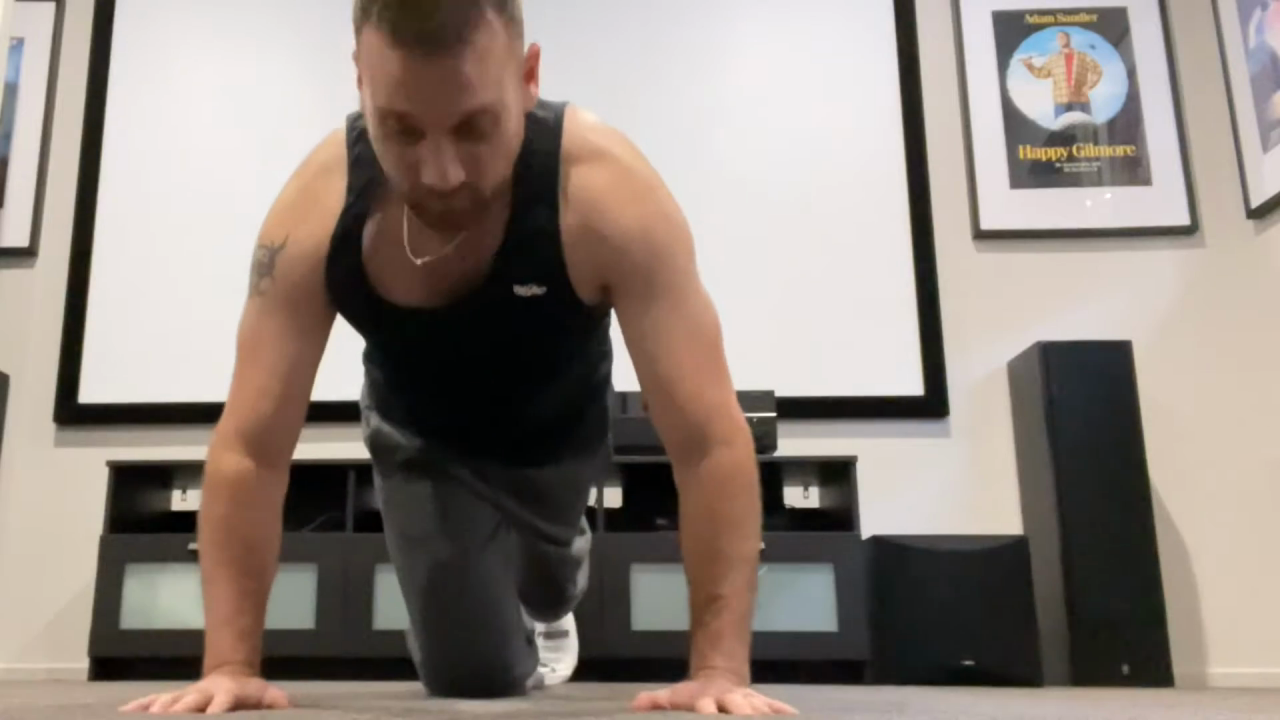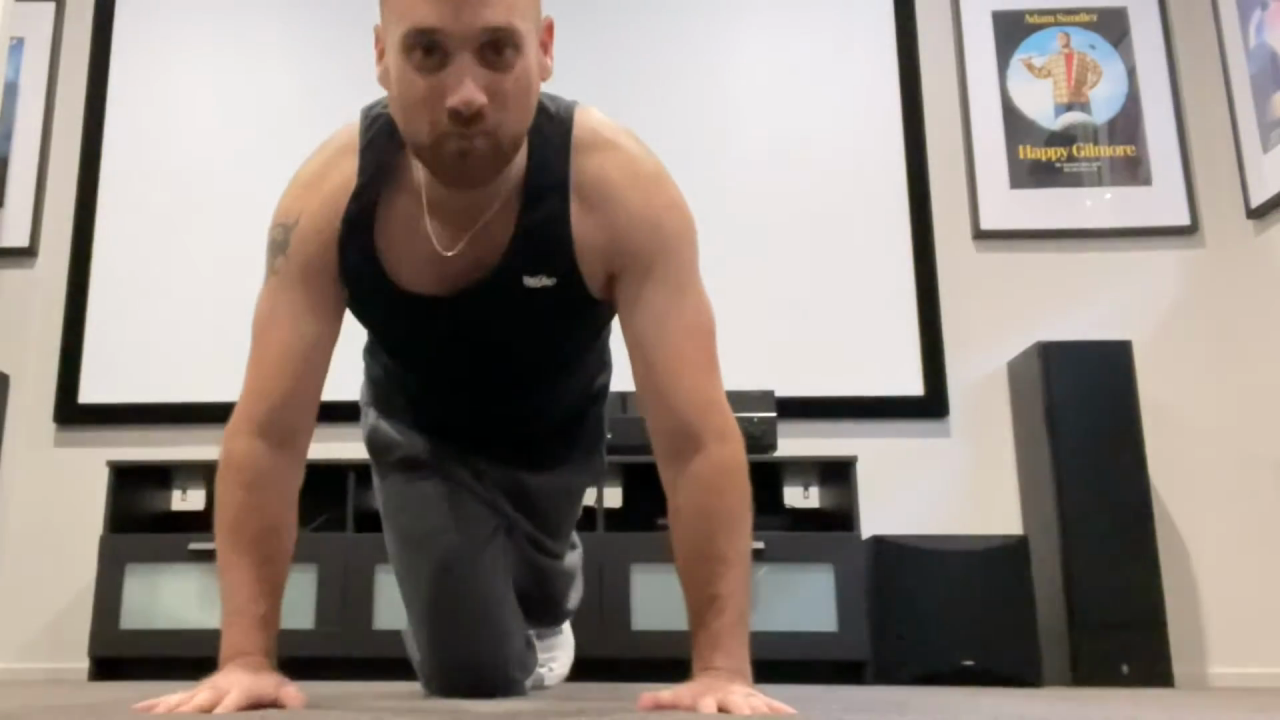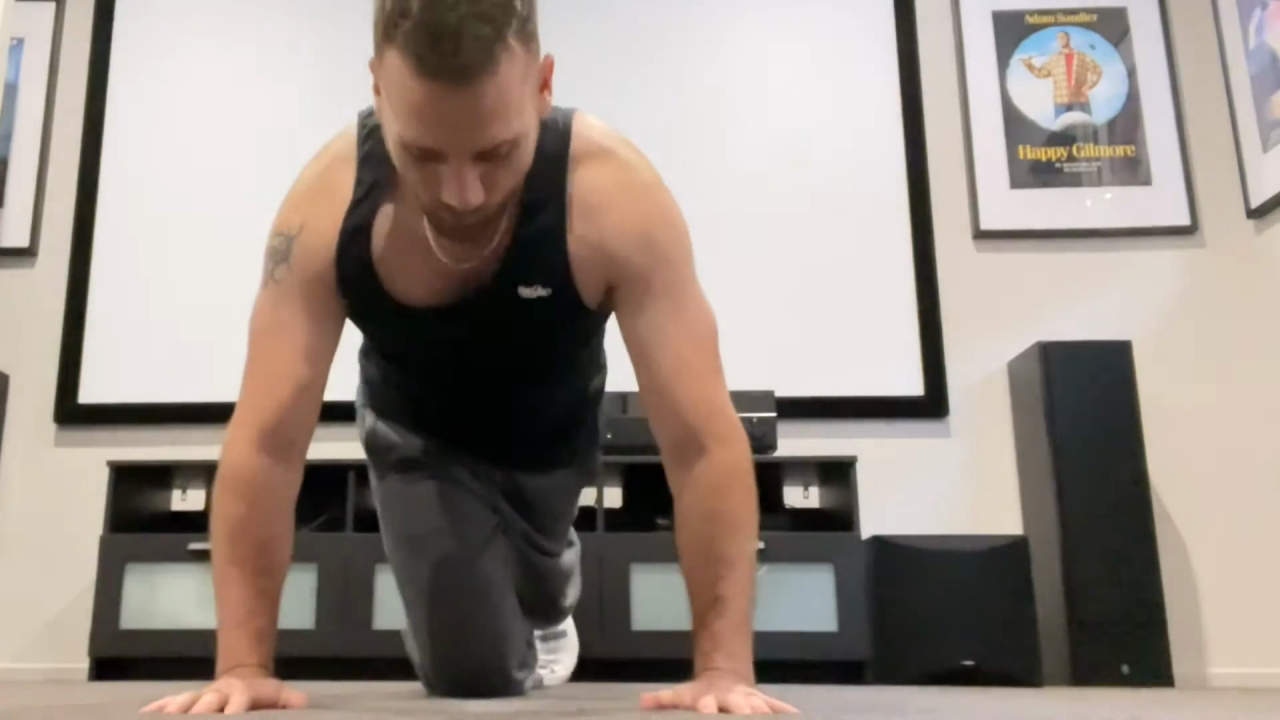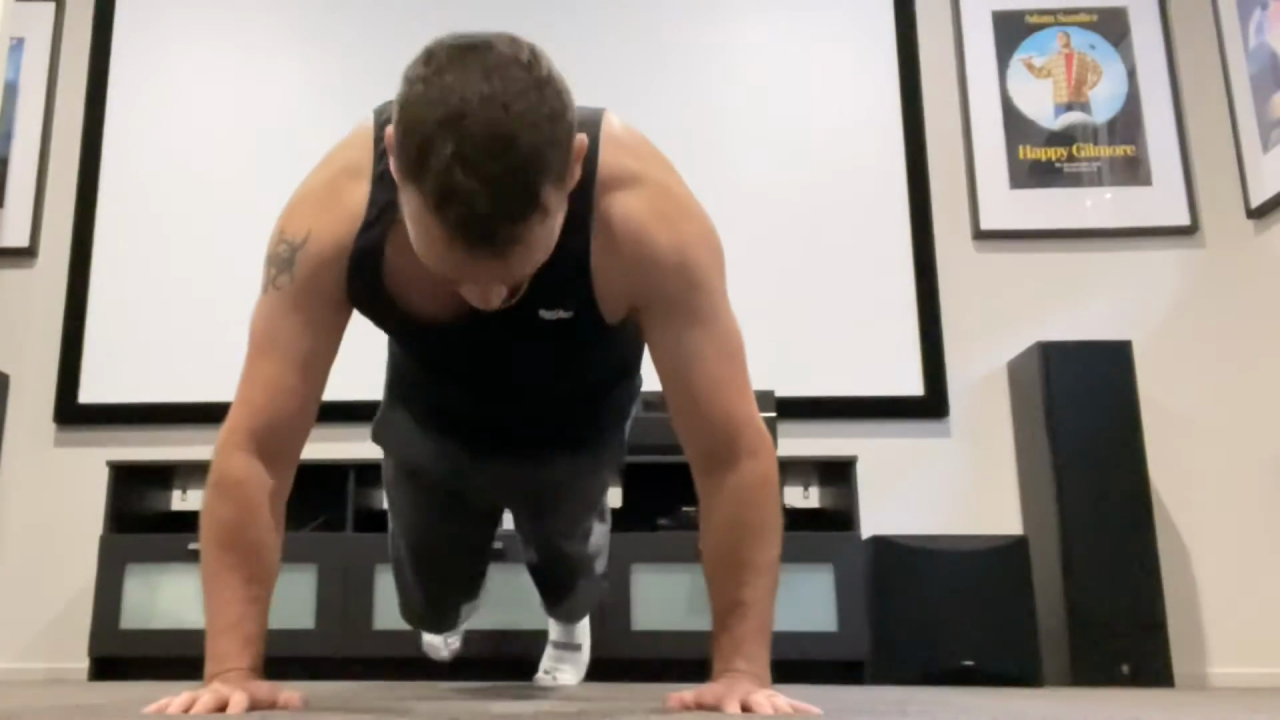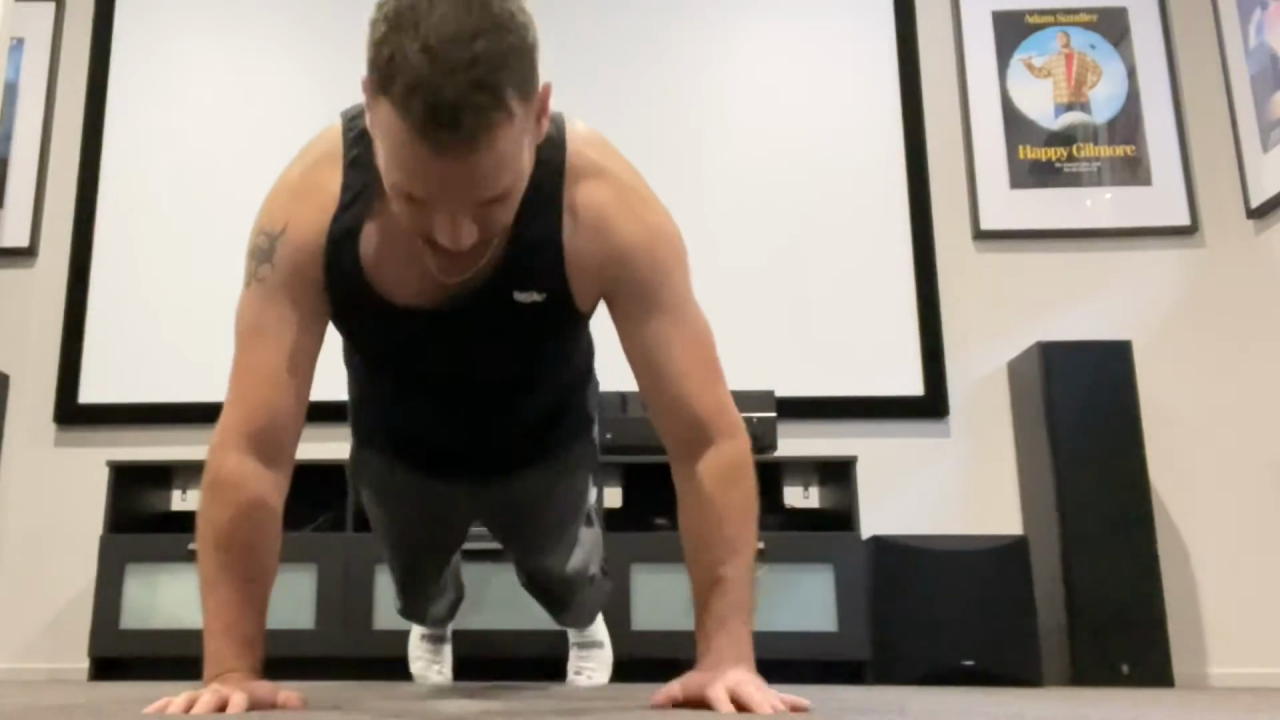
dt=1s
person 1, frame 1
left shoulder: (607, 192)
right shoulder: (317, 208)
left elbow: (709, 441)
right elbow: (250, 449)
left hip: (561, 426)
right hip: (418, 431)
left knee: (546, 582)
left ankle: (549, 613)
right ankle: (522, 653)
person 1, frame 2
left shoulder: (618, 183)
right shoulder: (329, 194)
left elbow: (697, 437)
right elbow: (267, 434)
right wrist: (246, 654)
left hip: (559, 426)
right hip: (418, 428)
left knee: (538, 594)
left ankle: (544, 617)
person 1, frame 3
left shoulder: (615, 194)
right shoulder: (328, 201)
left elbow: (703, 442)
right elbow: (264, 445)
left hip: (554, 430)
right hip: (415, 432)
left knee: (539, 578)
left ankle: (548, 617)
right ankle: (521, 652)
person 1, frame 4
left shoulder: (643, 211)
right shoulder: (337, 208)
left elbow: (733, 453)
right elbow: (255, 449)
left hip: (579, 421)
right hip: (430, 417)
left knee: (567, 548)
right knee: (433, 602)
left ankle: (569, 624)
right ankle: (448, 608)
person 1, frame 5
left shoulder: (606, 205)
right shoulder: (310, 201)
left elbow: (710, 440)
right elbow: (249, 452)
left wrist: (726, 652)
left hip: (543, 444)
right hip: (396, 446)
left knee: (560, 573)
right knee: (418, 579)
left ankle: (585, 623)
right ankle: (433, 624)
